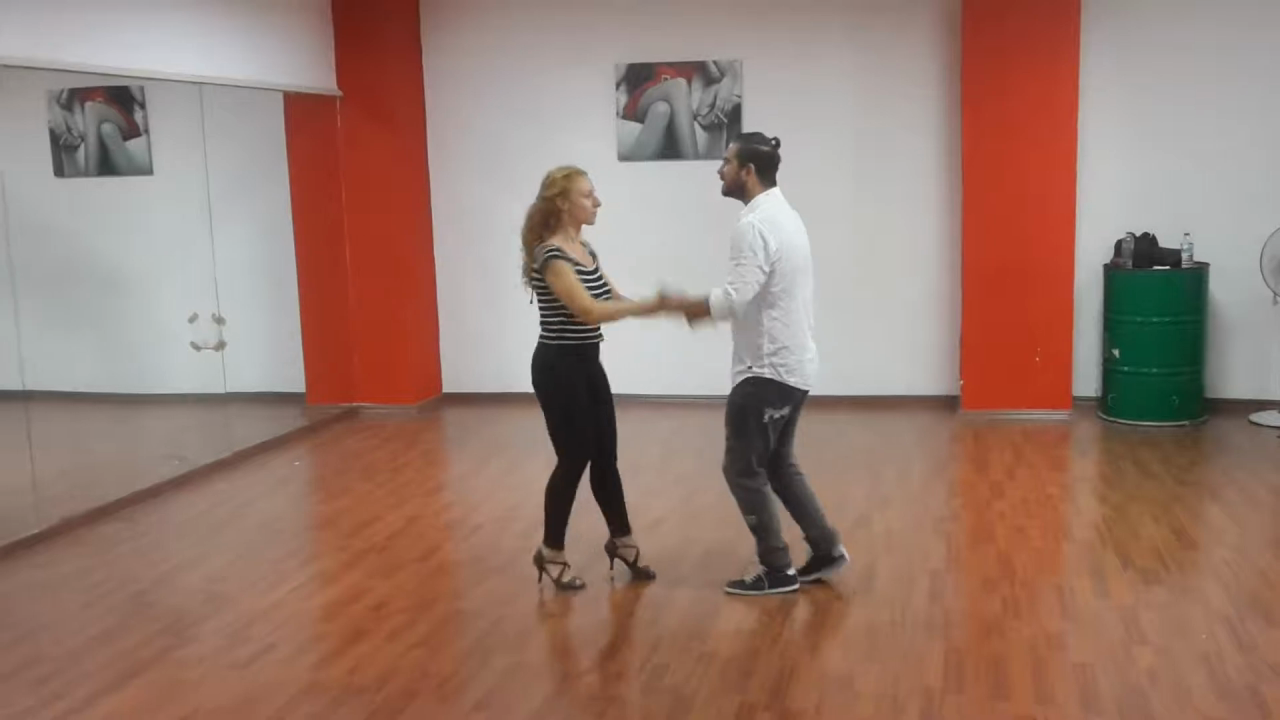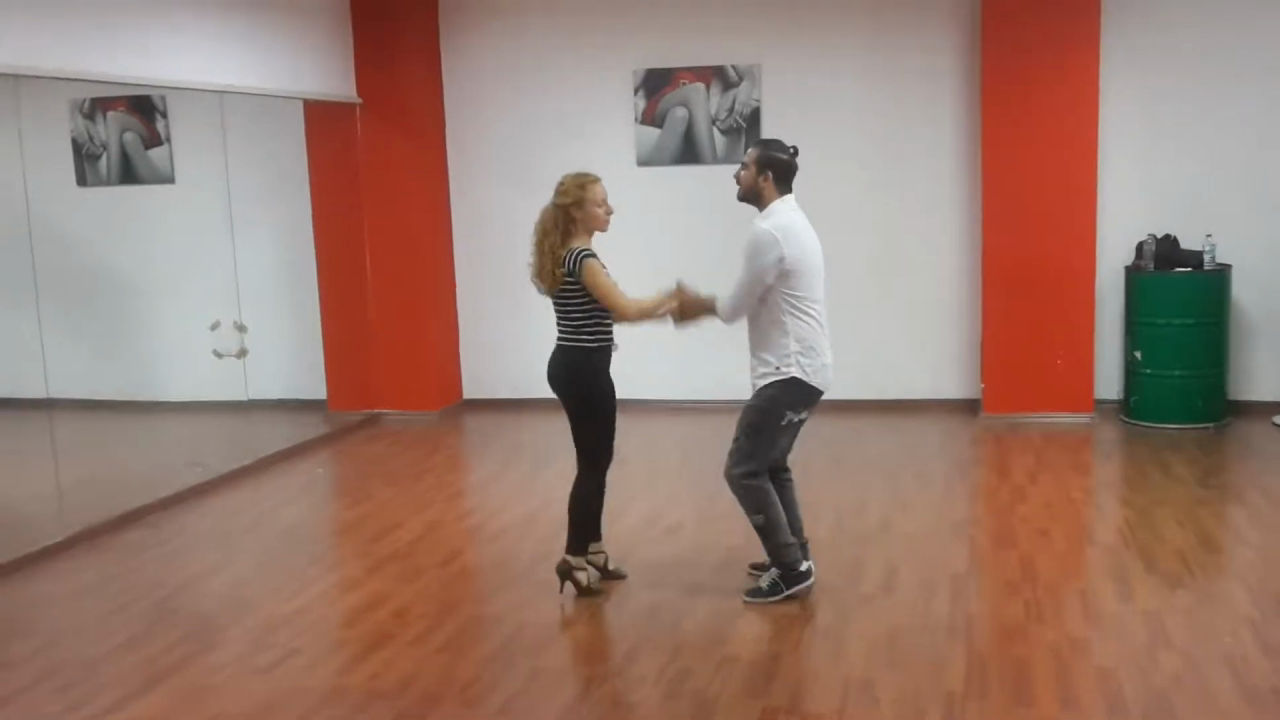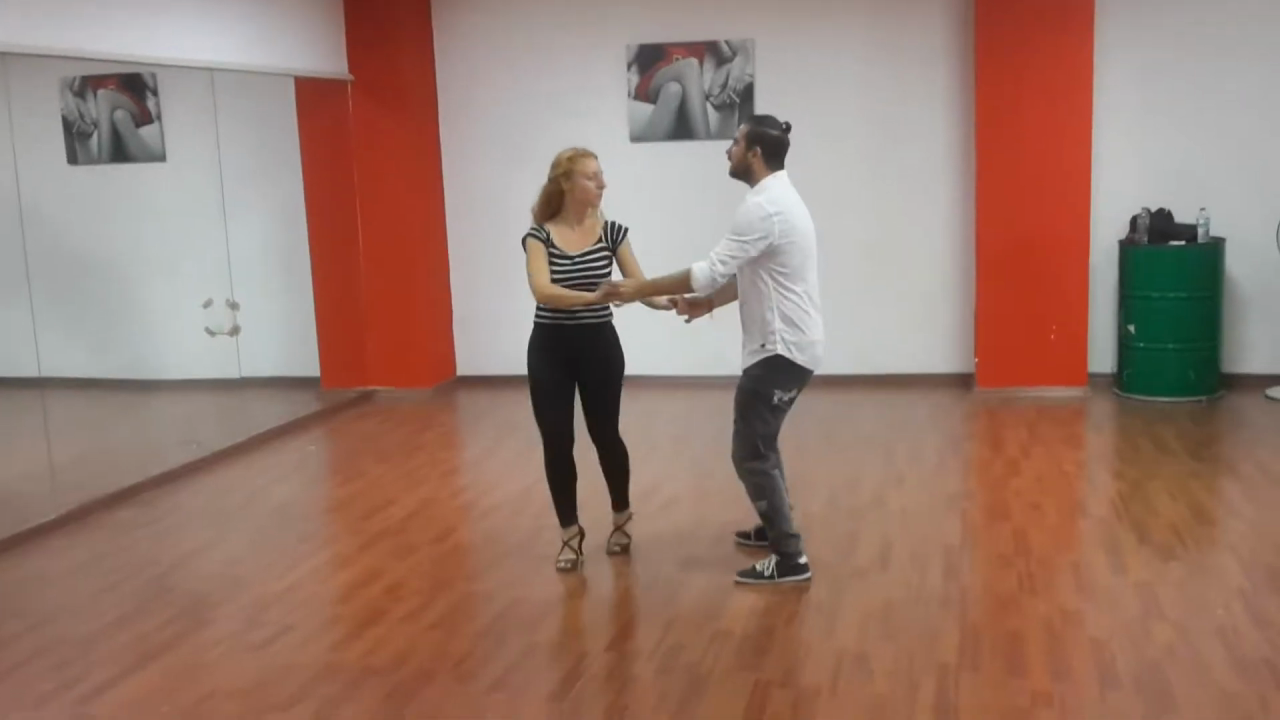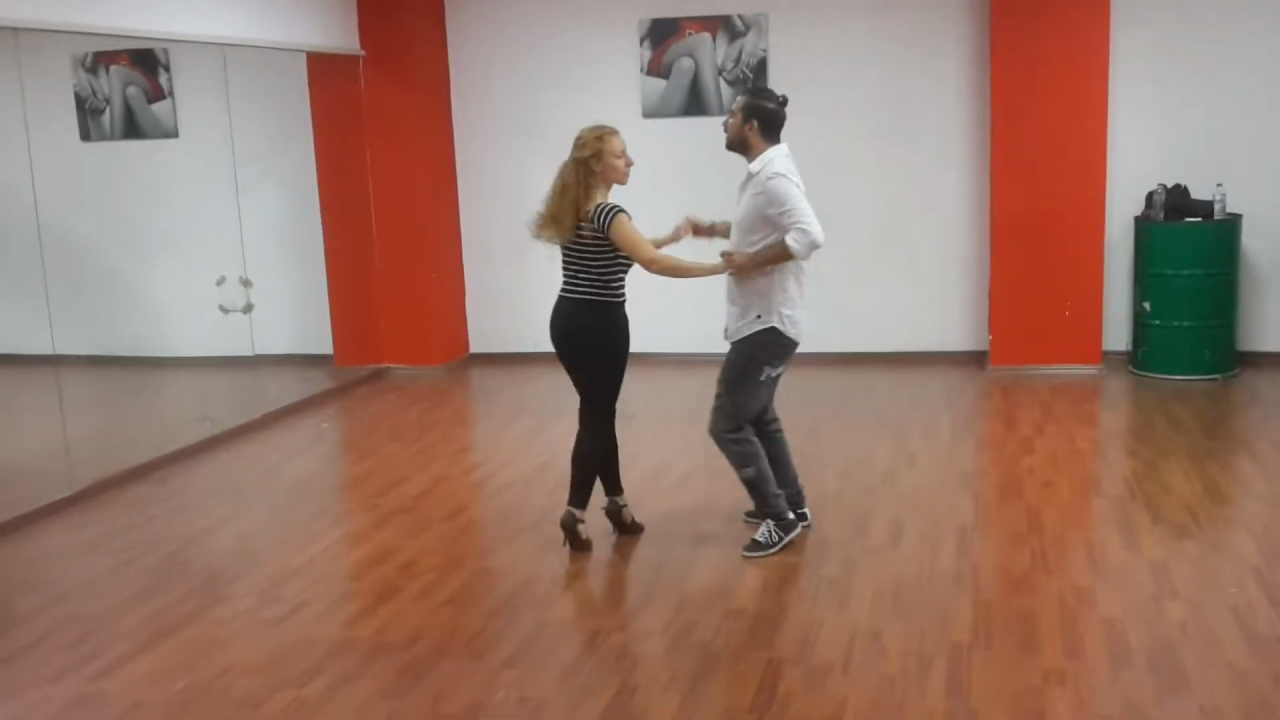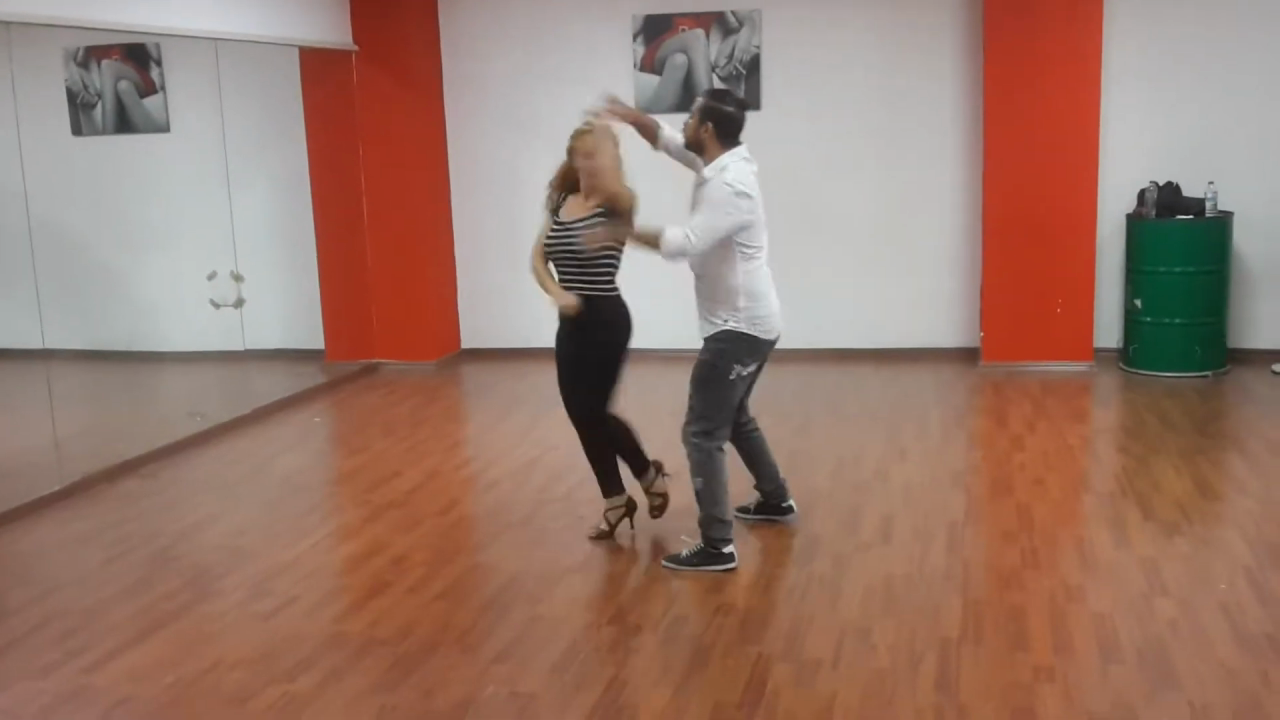
dt=0.4s
person 1, frame 1
left shoulder: (753, 225)
right shoulder: (783, 216)
left elbow: (732, 303)
left wrist: (689, 306)
right wrist: (706, 307)
left hip: (768, 370)
right hip: (793, 365)
left knee: (743, 470)
right knee: (776, 462)
left ankle: (778, 571)
right ankle: (825, 549)
person 1, frame 2
left shoulder: (769, 231)
right shoulder: (790, 222)
left elbow: (735, 304)
left wrist: (697, 303)
right wrist: (704, 306)
left hip: (789, 373)
right hip: (797, 368)
left knee: (745, 470)
right knee: (770, 465)
left ankle: (790, 567)
right ankle: (792, 555)
person 1, frame 3
left shoulder: (762, 206)
right shoulder: (780, 199)
left elbow: (713, 270)
left wrist: (642, 287)
right wrist: (705, 303)
left hip: (780, 351)
right hip: (792, 346)
left knee: (752, 452)
right knee: (759, 442)
left ankle: (789, 558)
right ankle: (776, 526)
person 1, frame 4
left shoulder: (774, 177)
right shoulder: (763, 173)
left elbow: (808, 236)
left wrist: (751, 262)
right wrist: (714, 229)
left hip: (766, 325)
right hip: (760, 321)
left knee: (727, 425)
right knee: (757, 418)
left ankle: (780, 513)
right ankle: (790, 505)
person 1, frame 5
left shoulder: (729, 185)
right shoulder: (725, 161)
left elbow: (685, 244)
right elbow: (668, 138)
left wrist: (624, 233)
right wrist: (628, 115)
left hip: (741, 327)
right hip: (747, 321)
left knee: (703, 433)
right knee: (735, 416)
left ankle: (718, 545)
right ankle: (776, 497)
person 2, frame 1
left shoulder: (584, 250)
right shoulder: (551, 257)
left elbow: (609, 300)
right elbow: (589, 311)
left wrist: (653, 304)
right wrist: (645, 308)
left hip: (584, 365)
right hip: (559, 368)
left knee: (605, 455)
right knee: (574, 459)
left ankle: (622, 543)
right ankle: (551, 554)
person 2, frame 2
left shoulder: (577, 255)
right shoulder: (578, 258)
left elbow: (609, 311)
right elbow: (624, 309)
left wrist: (660, 307)
right wrist: (667, 299)
left hip: (587, 368)
right hip: (580, 369)
left knee: (598, 459)
right knee: (593, 463)
left ankle: (592, 549)
right ankle: (575, 558)
person 2, frame 3
left shoulder: (614, 231)
right shoulder: (539, 236)
left elbow: (638, 284)
right elbow: (543, 292)
left wrist: (668, 303)
right wrist: (595, 299)
left hip: (600, 343)
right hip: (551, 346)
left knee: (606, 434)
right knee: (557, 442)
left ankle: (622, 515)
right ankle: (571, 531)
person 2, frame 4
left shoulder: (584, 211)
right shoulder: (607, 213)
right elbow: (652, 265)
left wrist: (670, 238)
right wrist: (715, 267)
left hip: (570, 319)
right hip: (598, 324)
left knee: (599, 414)
right knee: (597, 419)
left ankle: (615, 501)
right ankle: (574, 513)
person 2, frame 5
left shoulder: (616, 205)
right shoulder: (559, 206)
left elbow: (619, 192)
right elbow: (538, 258)
left wrist: (603, 136)
right wrist: (557, 291)
left hip: (602, 321)
right hip: (575, 322)
left knee: (588, 413)
right knee: (586, 413)
left ankle: (649, 474)
right ankle: (621, 495)
